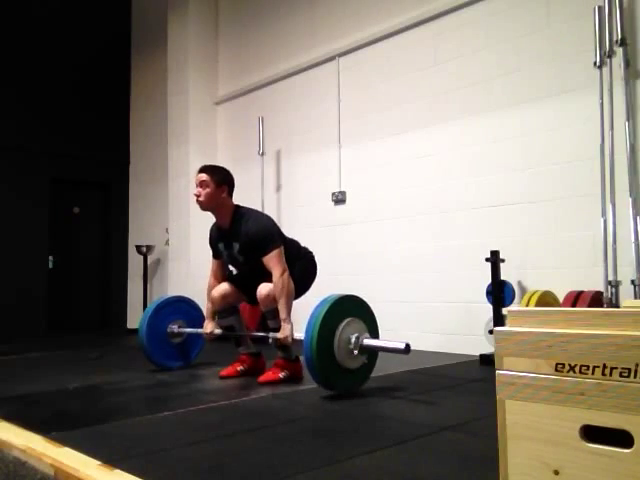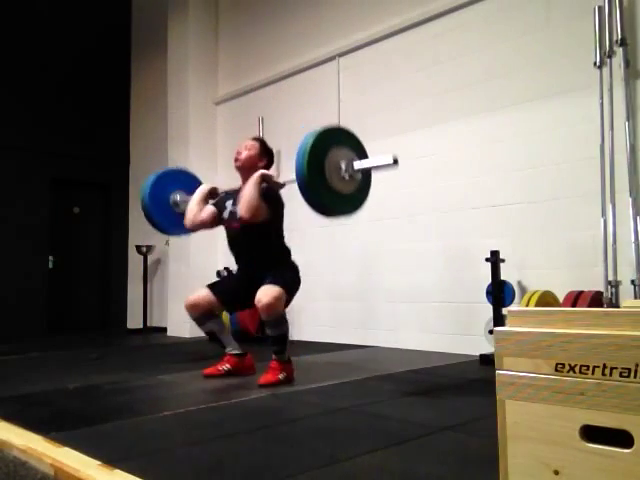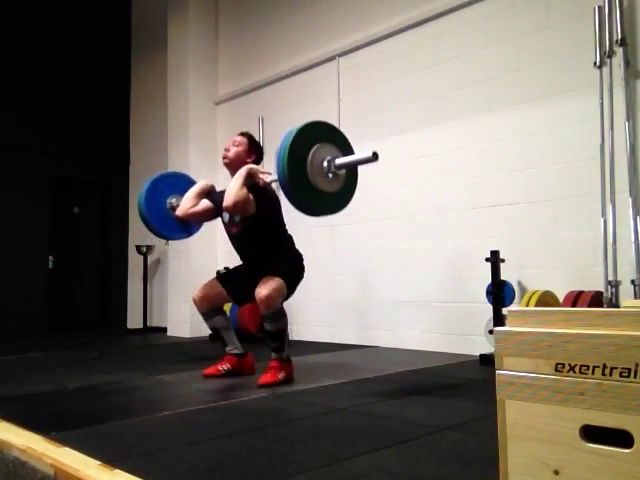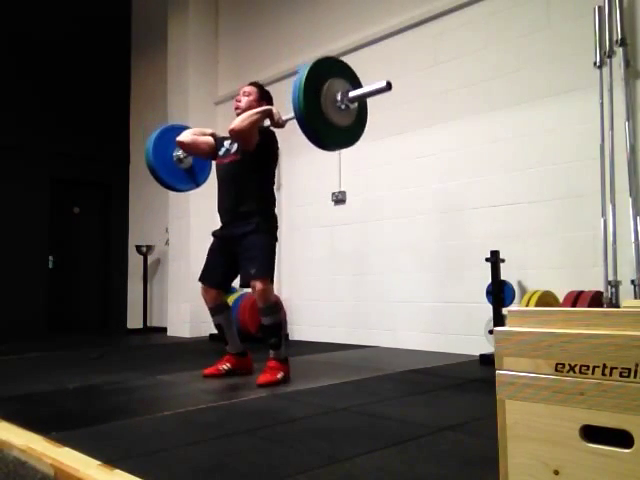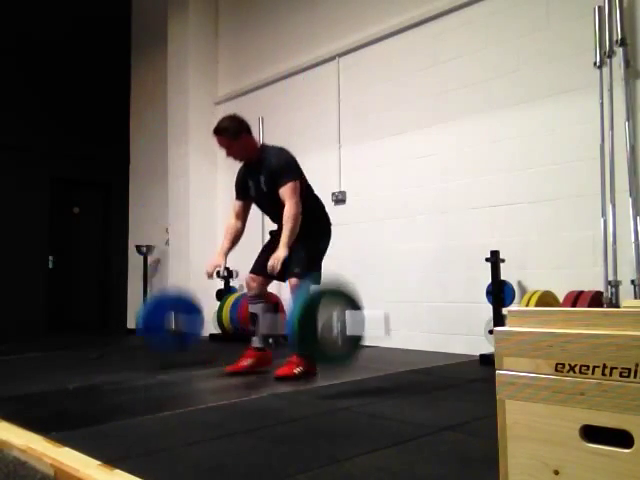
dt=1s
person 1, frame 1
left shoulder: (256, 225)
right shoulder: (216, 232)
left elbow: (281, 273)
right elbow: (216, 277)
left wrist: (285, 323)
right wrist: (209, 318)
left hip: (298, 266)
left knee: (266, 293)
right knee: (219, 295)
left ankle: (288, 362)
right ankle: (250, 356)
person 1, frame 2
left shoulder: (266, 191)
right shoulder: (228, 198)
left elbow: (246, 214)
right elbow: (191, 222)
left wrist: (256, 179)
right wrist: (204, 192)
left hip: (277, 270)
right hip: (246, 274)
left knee: (266, 301)
right knee: (194, 303)
left ankle: (281, 362)
right ankle: (237, 356)
person 1, frame 3
left shoulder: (259, 191)
right shoulder: (222, 195)
left elbow: (232, 205)
right elbow: (184, 212)
left wrist: (244, 172)
right wrist: (202, 187)
left hip: (284, 265)
right hip: (253, 267)
left knee: (266, 294)
right knee: (202, 297)
left ankle: (281, 362)
right ankle: (237, 356)
person 1, frame 4
left shoulder: (263, 138)
right shoulder: (224, 143)
left elbow: (237, 128)
right elbow: (183, 140)
left wrist: (267, 113)
right wrist: (210, 133)
left hip: (256, 227)
right hip: (228, 229)
left knee: (261, 289)
right knee: (211, 293)
left ankle: (278, 361)
right ankle: (237, 355)
person 1, frame 5
left shoulder: (278, 161)
right shoulder: (244, 174)
left elbow: (293, 205)
right elbow: (238, 220)
left wrist: (283, 249)
right wrist: (222, 254)
left hip: (310, 229)
right hip: (284, 233)
left knee: (296, 284)
right knee: (254, 281)
left ankle: (303, 358)
right ankle: (258, 350)
